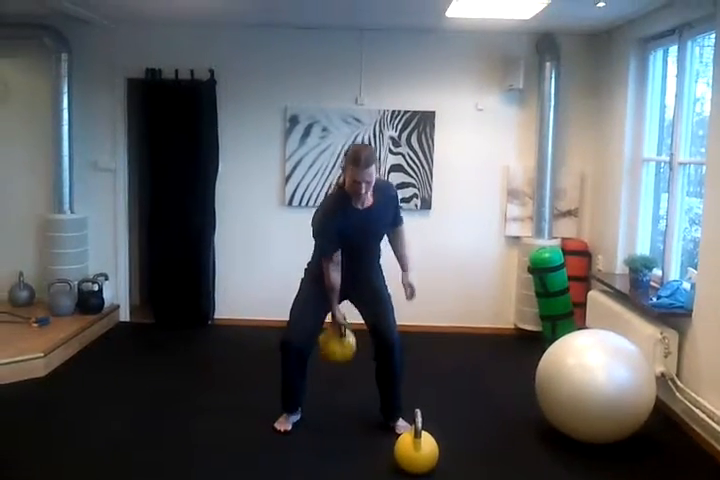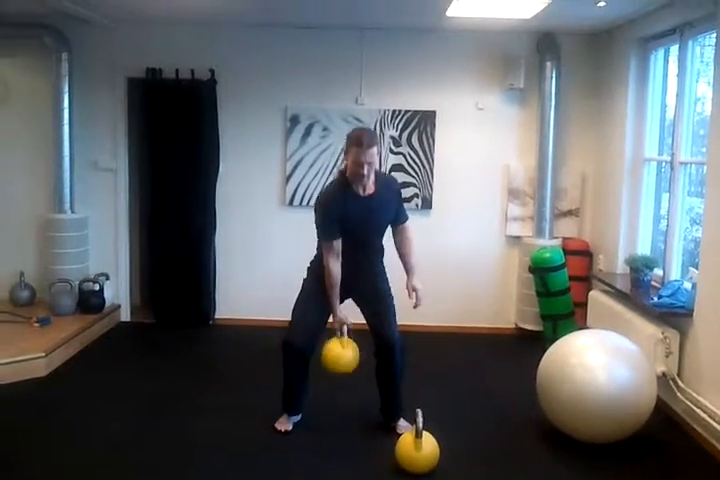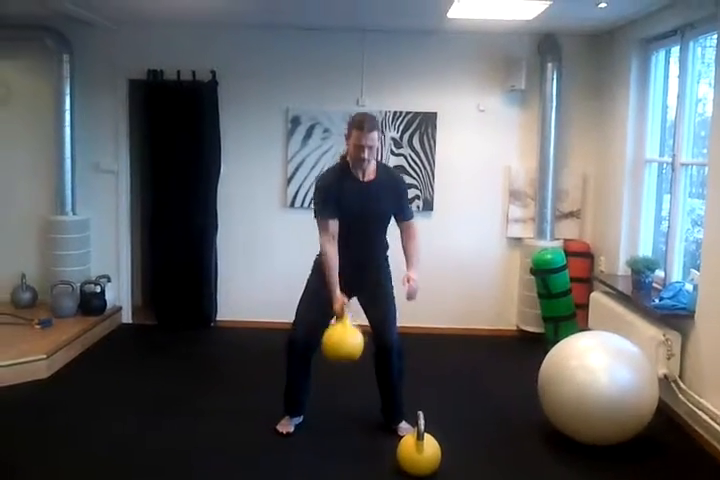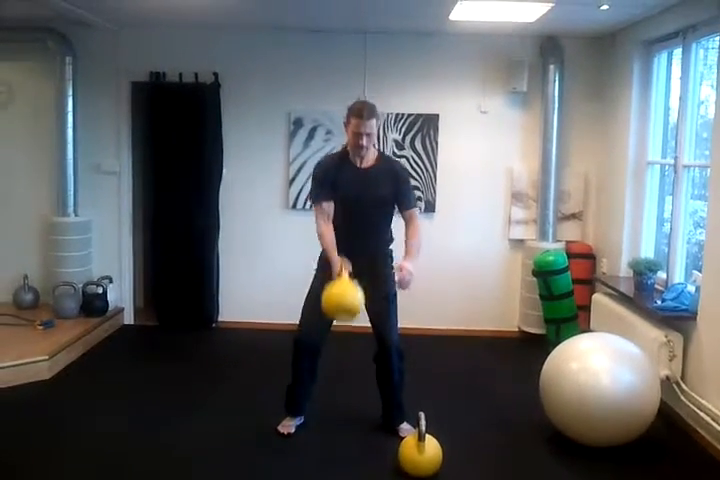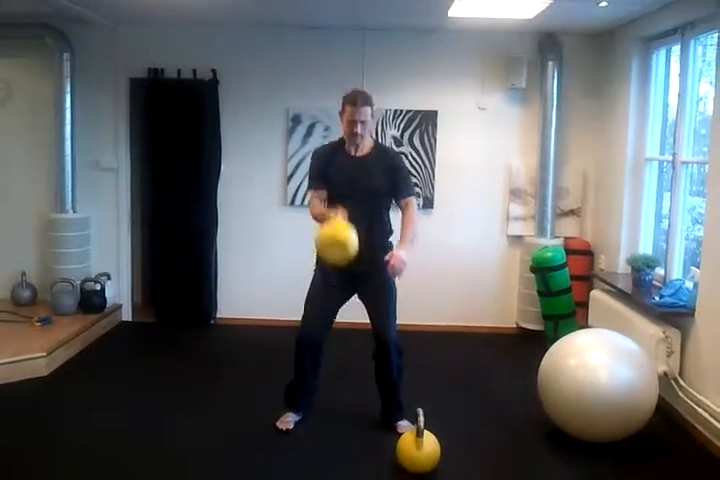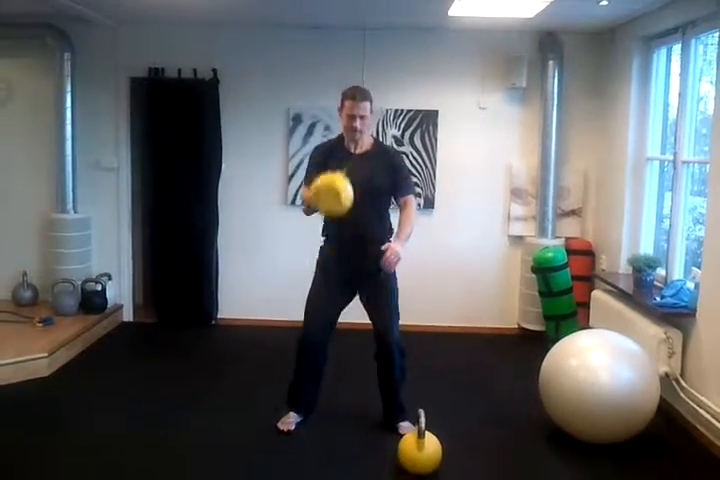
dt=0.1s
person 1, frame 1
left shoulder: (388, 193)
right shoulder: (328, 211)
left elbow: (396, 230)
right elbow: (332, 266)
left wrist: (405, 271)
right wrist: (335, 308)
left hip: (368, 272)
right hip: (325, 275)
left knee: (389, 340)
right knee: (294, 341)
left ankle: (393, 414)
right ankle: (291, 409)
person 1, frame 2
left shoulder: (391, 187)
right shoulder: (330, 198)
left elbow: (401, 230)
right elbow: (332, 256)
left wrist: (411, 275)
right wrist: (335, 306)
left hip: (371, 271)
right hip: (328, 271)
left knee: (389, 341)
right knee: (296, 341)
left ankle: (393, 415)
right ankle: (292, 410)
person 1, frame 3
left shoulder: (393, 180)
right shoulder: (329, 182)
left elbow: (408, 227)
right elbow: (329, 238)
left wrist: (412, 270)
right wrist: (336, 292)
left hip: (374, 269)
right hip: (331, 269)
left knee: (388, 342)
right knee: (300, 339)
left ankle: (394, 416)
right ankle: (294, 411)
person 1, frame 4
left shoulder: (394, 171)
right shoulder: (327, 168)
left elbow: (412, 218)
right elbow: (323, 219)
left wrist: (409, 259)
right wrist: (336, 260)
left hip: (378, 264)
right hip: (335, 262)
left knee: (389, 342)
right knee: (307, 337)
left ankle: (395, 417)
right ankle: (295, 411)
person 1, frame 5
left shoulder: (390, 160)
right shoulder: (324, 157)
left elbow: (409, 207)
right elbow: (314, 205)
left wrist: (403, 247)
right wrist: (328, 218)
left hip: (376, 259)
left knee: (387, 338)
right knee: (310, 333)
left ankle: (393, 413)
right ankle: (295, 406)
person 1, frame 6
left shoulder: (389, 158)
right shoulder: (323, 154)
left elbow: (408, 205)
right elbow: (307, 205)
left wrist: (398, 242)
left hip: (377, 259)
right hip: (335, 256)
left knee: (389, 339)
right knee: (313, 335)
left ankle: (395, 414)
right ankle: (298, 407)
